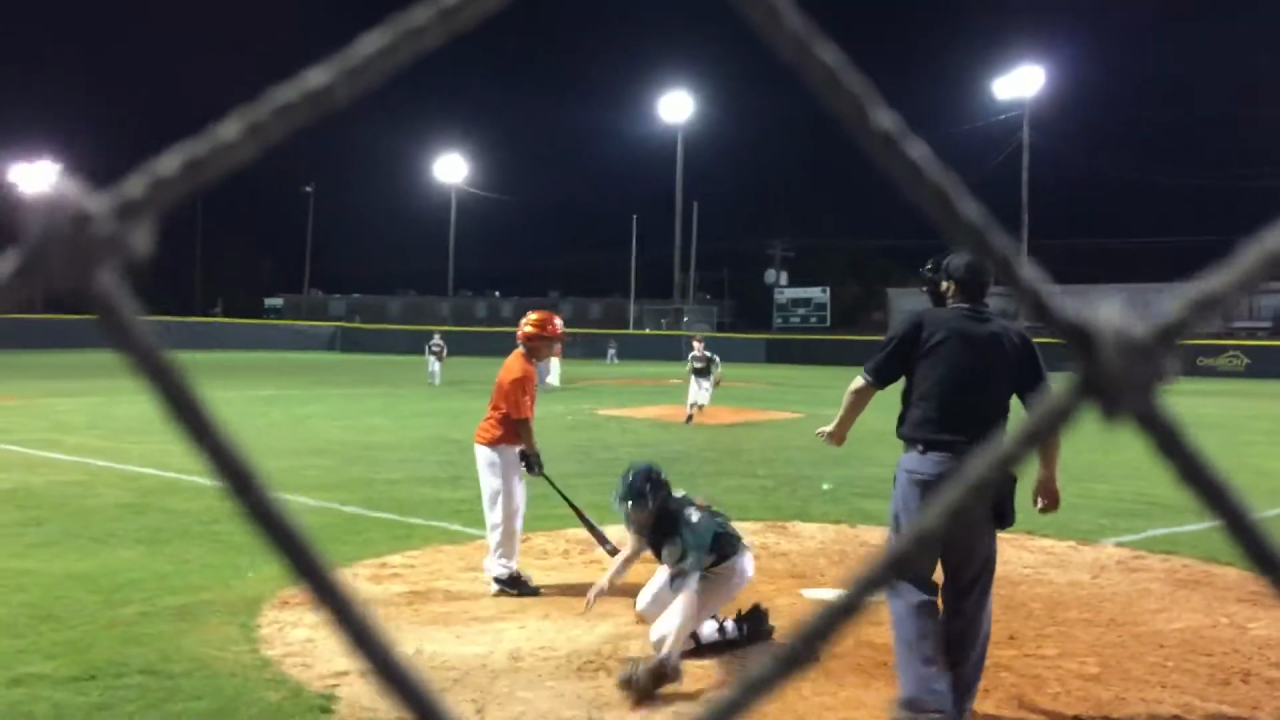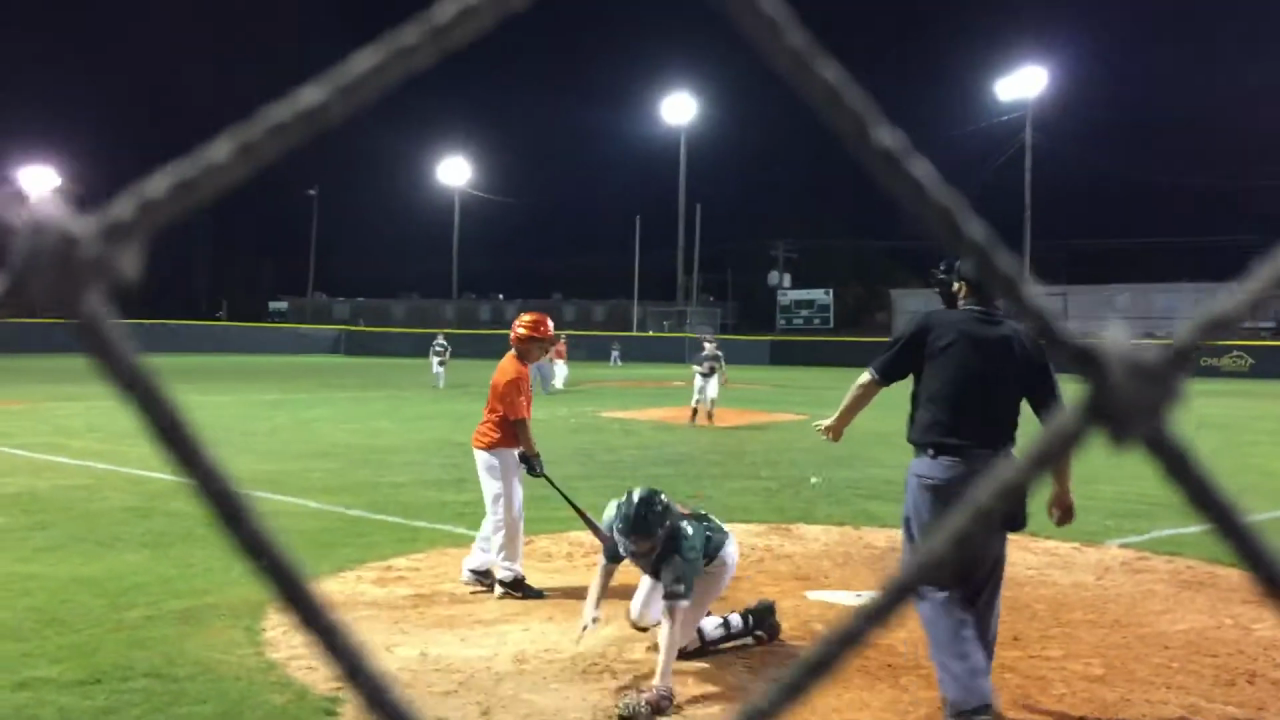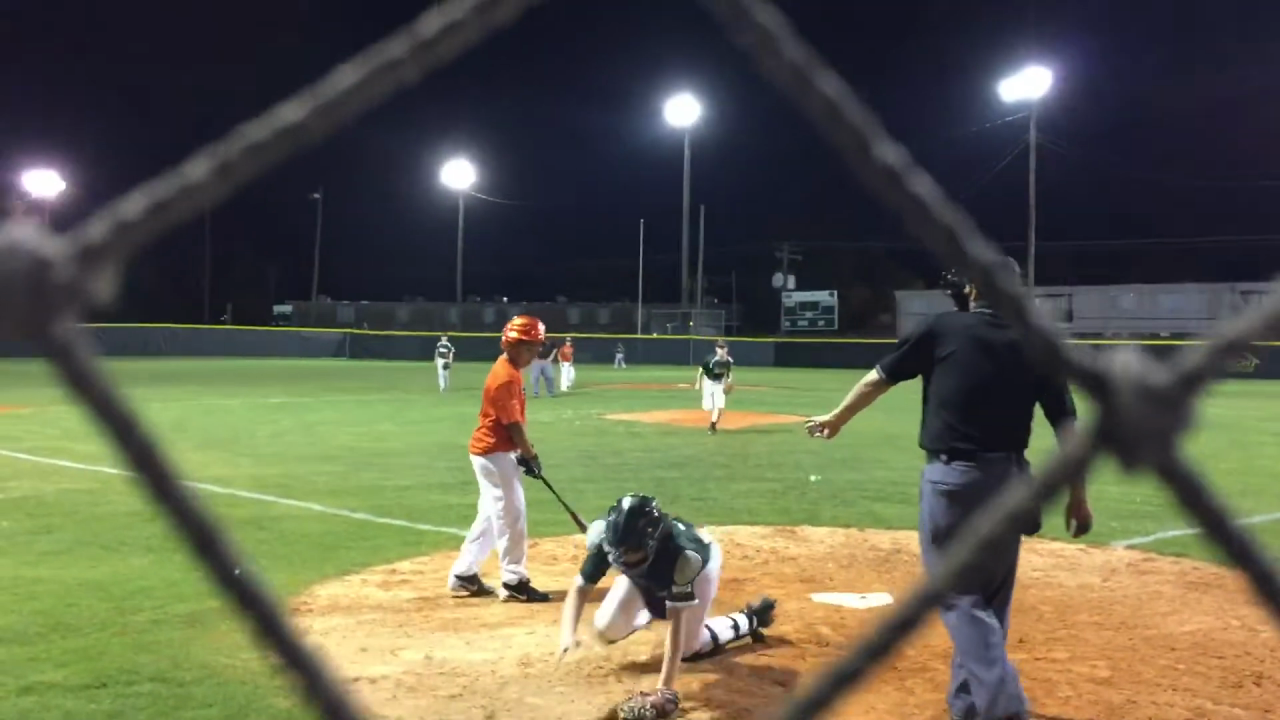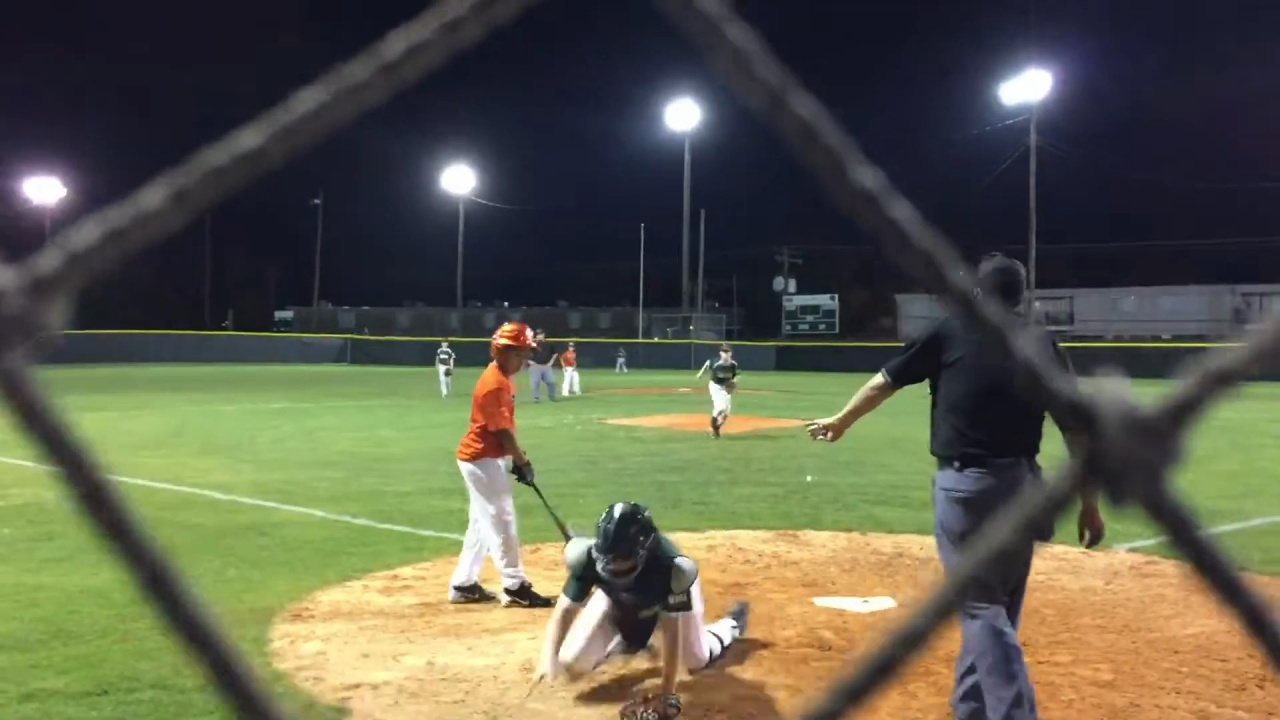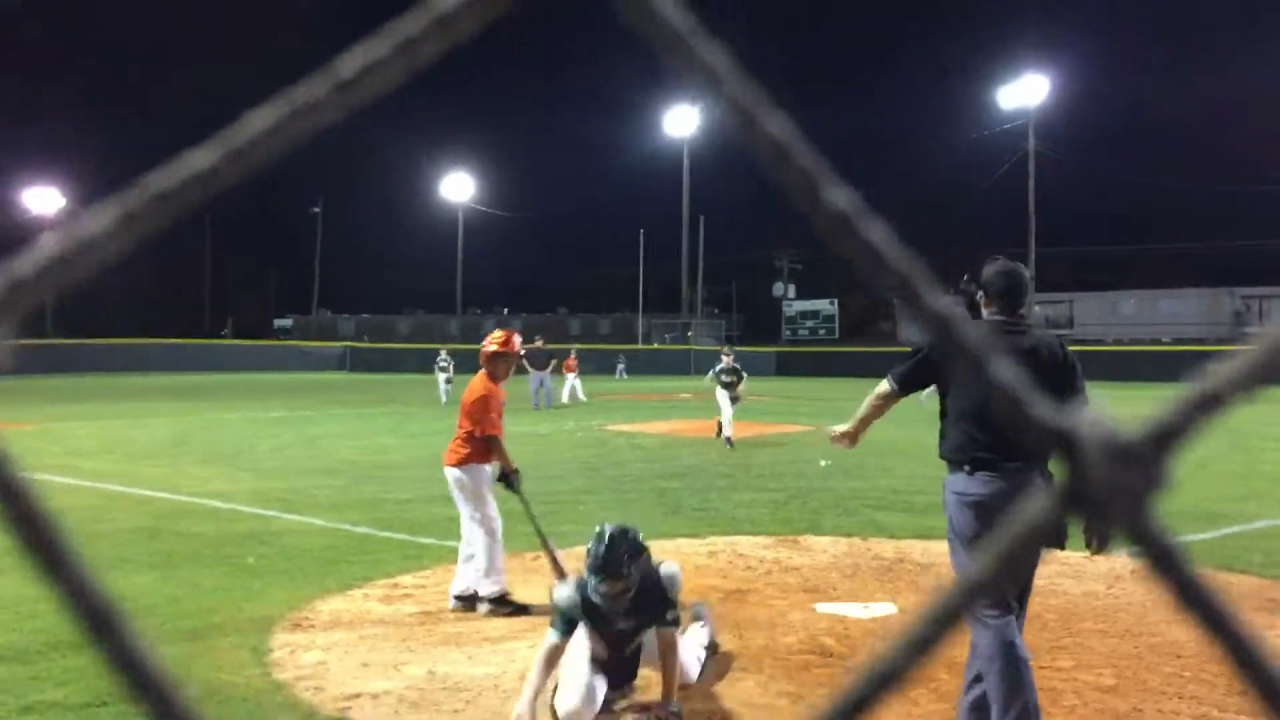
dt=0.1s
person 1, frame 1
left shoulder: (923, 324)
right shoulder: (1014, 338)
left elbow: (866, 383)
left wrist: (840, 426)
right wrist: (1048, 477)
left hip: (926, 466)
left knee: (910, 581)
right knee: (971, 590)
person 1, frame 2
left shoulder: (932, 326)
right shoulder: (1024, 342)
left elbow: (871, 381)
left wrist: (839, 421)
right wrist: (1062, 489)
left hip: (936, 471)
left knee: (933, 586)
right knee: (980, 593)
person 1, frame 3
left shoulder: (942, 329)
left elbow: (878, 379)
right elbow: (1066, 428)
left wrist: (837, 418)
right wrist: (1078, 496)
left hip: (952, 476)
right hip: (1008, 479)
left knee: (959, 596)
right knee: (989, 597)
person 1, frame 4
left shoulder: (948, 334)
right shoulder: (1045, 347)
left elbow: (884, 382)
right elbow: (1076, 434)
left wrist: (841, 421)
right wrist: (1090, 505)
left hip: (964, 483)
right hip: (1020, 483)
left knee: (980, 605)
right knee: (1000, 602)
person 1, frame 5
right shoulder: (1053, 350)
left elbow: (889, 390)
left wrist: (855, 428)
left hip: (974, 489)
right hip: (1031, 490)
left knee: (991, 611)
right knee: (1007, 608)
person 2, frame 1
left shoulder: (522, 362)
right shoulder: (520, 372)
right elbow: (522, 420)
left wrist: (528, 449)
right wrist: (533, 453)
left hip: (501, 444)
right hip: (498, 446)
left knee: (507, 509)
right knee: (506, 510)
left ankle: (502, 567)
right ankle: (504, 577)
person 2, frame 2
left shoulder: (515, 364)
right shoulder: (515, 373)
right elbow: (519, 421)
left wrist: (527, 452)
right wrist: (533, 455)
left hip: (497, 447)
right hip: (497, 449)
left knee: (501, 511)
right knee: (508, 513)
left ankle: (478, 567)
right ankle: (509, 579)
person 2, frame 3
left shoulder: (508, 370)
right shoulder: (507, 377)
right elbow: (512, 424)
left wrist: (524, 453)
right wrist: (531, 455)
left hip: (490, 451)
right hip: (494, 453)
left knee: (491, 515)
right knee: (512, 516)
left ankle: (463, 574)
right ankle: (514, 582)
person 2, frame 4
left shoulder: (498, 376)
right shoulder: (495, 383)
right elbow: (502, 431)
left wrist: (516, 459)
right wrist: (523, 462)
left hip: (480, 457)
right hip: (482, 458)
left knee: (483, 522)
right knee: (501, 521)
left ankle: (464, 584)
right ankle: (515, 587)
person 2, frame 5
left shoulder: (489, 384)
right shoulder: (484, 390)
right elbow: (491, 437)
left wrist: (501, 466)
right wrist: (510, 468)
left hip: (472, 464)
right hip: (467, 466)
left knee: (476, 529)
right knee: (487, 527)
left ankle: (465, 594)
right ankle: (493, 594)
person 3, frame 1
left shoulder: (681, 536)
left elbow: (688, 598)
right elbow: (638, 545)
left wrist: (667, 654)
right wrist: (608, 578)
left hip: (729, 566)
right hip: (700, 561)
left knee: (662, 637)
right knee: (647, 609)
left ankle: (745, 627)
person 3, frame 2
left shoulder: (679, 553)
right shoulder: (620, 528)
left elbow: (675, 622)
right elbow: (606, 567)
left wrist: (662, 684)
right wrist: (591, 606)
left hip: (714, 559)
left knee: (680, 640)
right knee: (640, 618)
left ankle: (752, 621)
person 3, frame 3
left shoulder: (680, 557)
right shoulder: (606, 543)
left elbow: (678, 625)
right elbow: (580, 588)
left wrist: (666, 686)
right wrist: (568, 630)
left knee: (688, 647)
right knee: (606, 629)
left ankle: (749, 620)
person 3, frame 4
left shoulder: (673, 570)
right shoulder: (592, 559)
left elbow: (673, 633)
right elbow: (565, 610)
left wrist: (668, 693)
right wrist: (548, 658)
right hip: (617, 599)
right knee: (574, 663)
left ankle: (733, 623)
person 3, frame 5
left shoulder: (658, 584)
right shoulder: (580, 596)
left elbow: (668, 644)
right elbow: (550, 650)
left wrist: (669, 703)
right wrist: (526, 703)
left hip: (642, 631)
right hip: (594, 633)
left knee: (685, 675)
left ankle: (701, 630)
